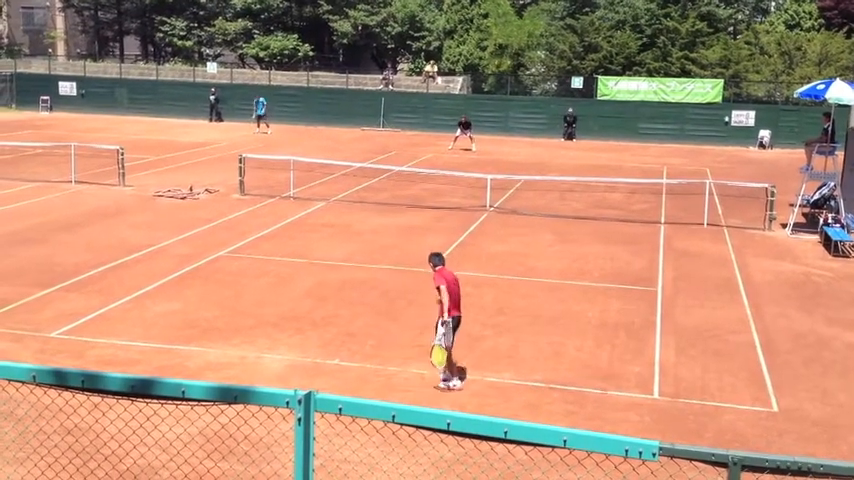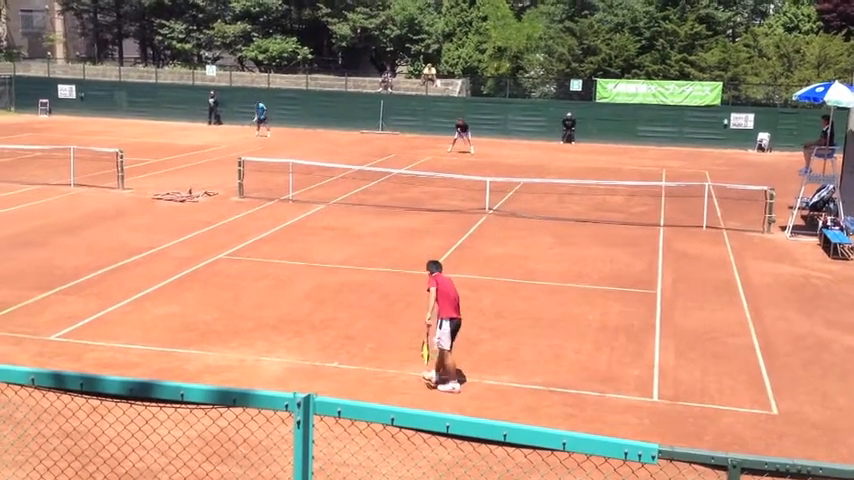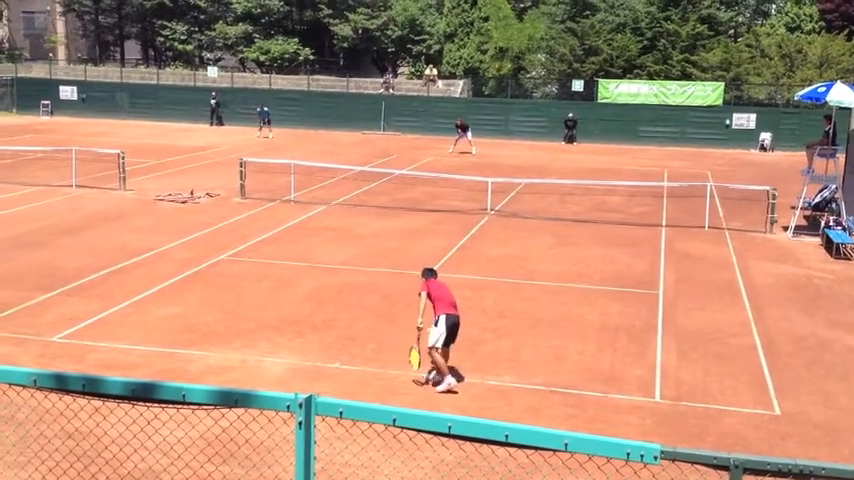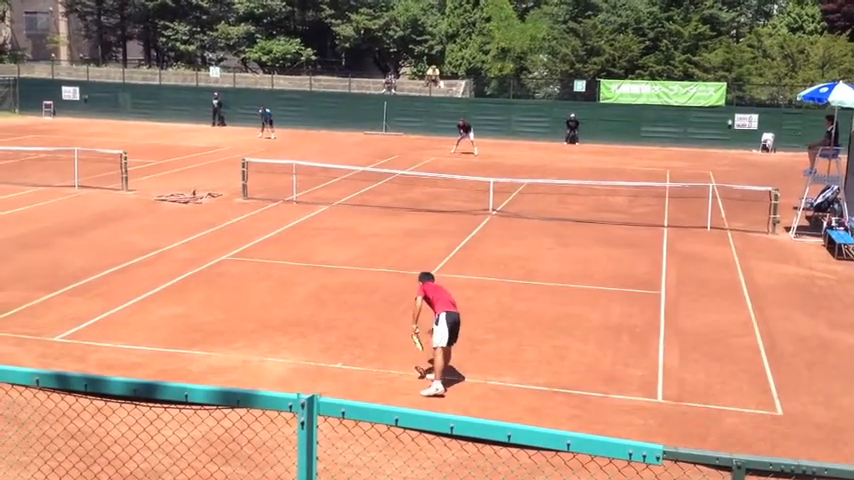
dt=0.3s
person 1, frame 1
left shoulder: (438, 275)
right shoulder: (451, 274)
left elbow: (444, 292)
left wrist: (445, 313)
left hip: (449, 316)
right hip: (456, 314)
left knee: (446, 348)
right knee: (446, 346)
left ankle: (455, 380)
right ankle: (449, 373)
person 1, frame 2
left shoulder: (433, 279)
right shoulder: (447, 280)
left elbow: (433, 294)
left wrist: (429, 314)
left hip: (446, 319)
right hip: (456, 318)
left knee: (445, 351)
right knee: (442, 348)
left ankle: (454, 383)
right ankle: (435, 374)
person 1, frame 3
left shoulder: (426, 284)
right shoulder: (442, 285)
left elbow: (423, 298)
left wrist: (420, 318)
left hip: (444, 316)
right hip: (455, 316)
left knee: (432, 350)
right knee: (444, 348)
left ankle: (448, 379)
right ankle: (437, 374)
person 1, frame 4
left shoulder: (423, 287)
right shoulder: (438, 287)
left elbow: (418, 304)
left wrist: (415, 324)
right wrist: (435, 329)
left hip: (444, 315)
right hip: (455, 315)
left knee: (438, 350)
right knee: (447, 348)
left ankle: (437, 385)
right ankle: (437, 375)
